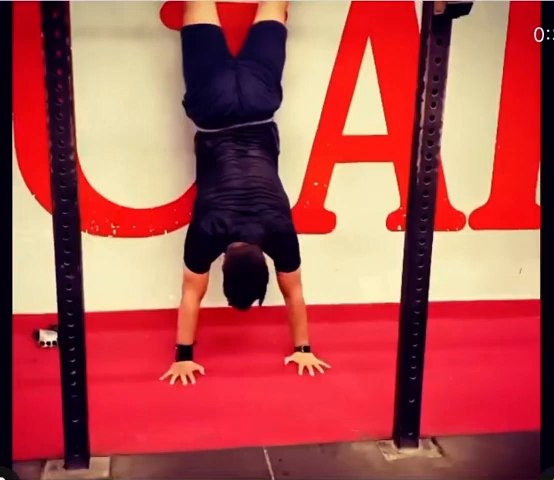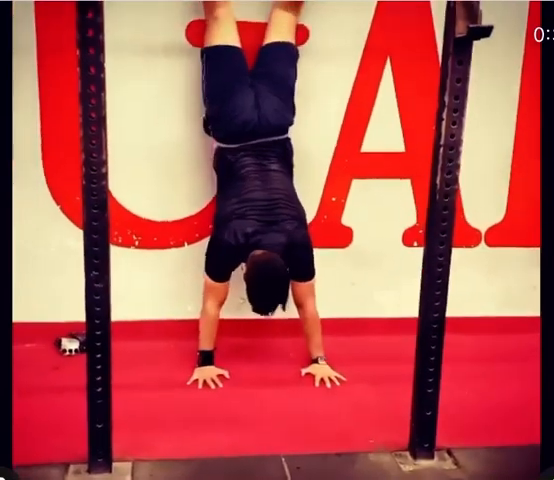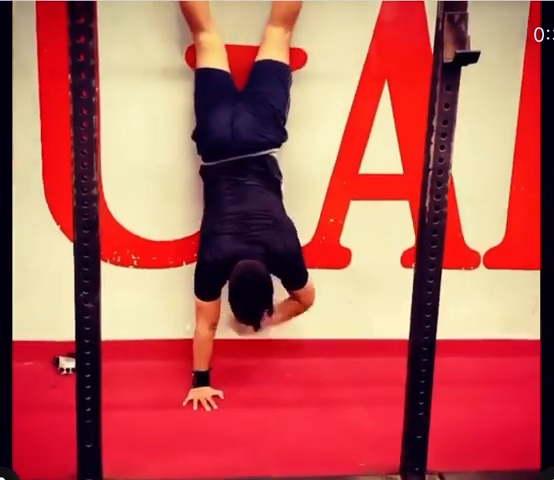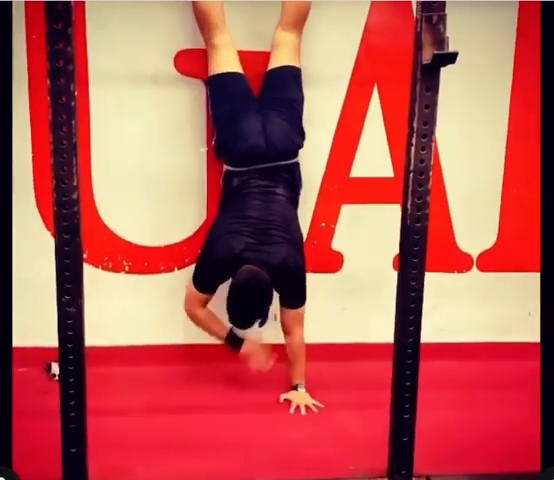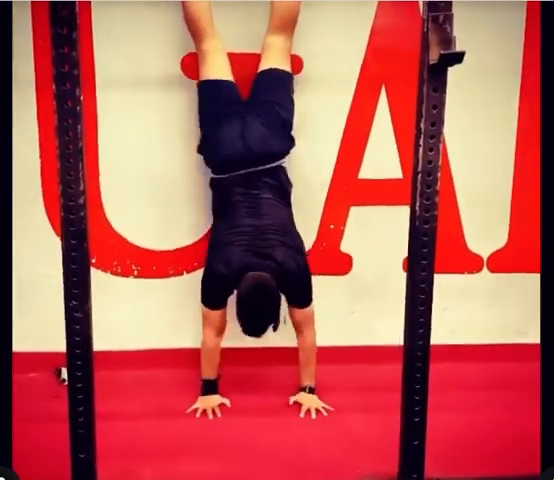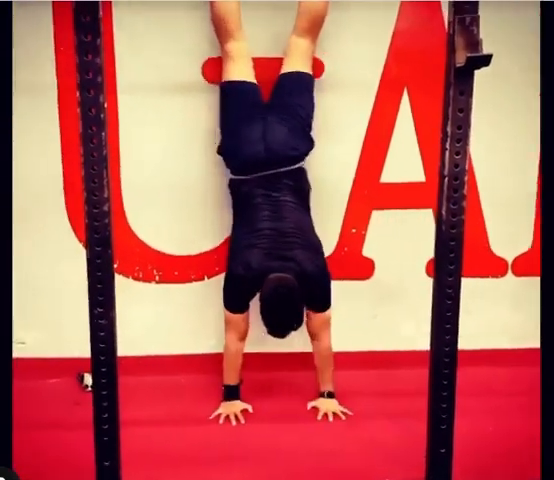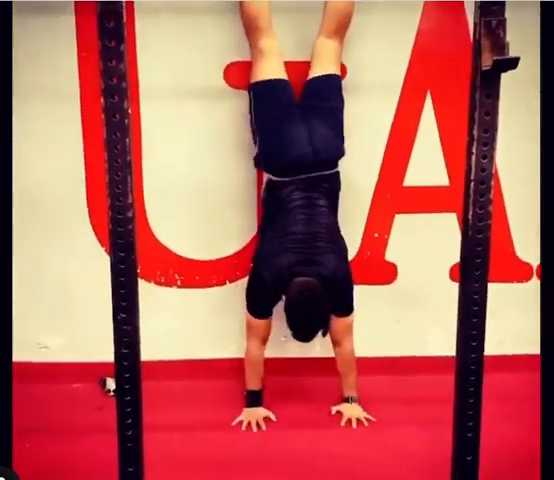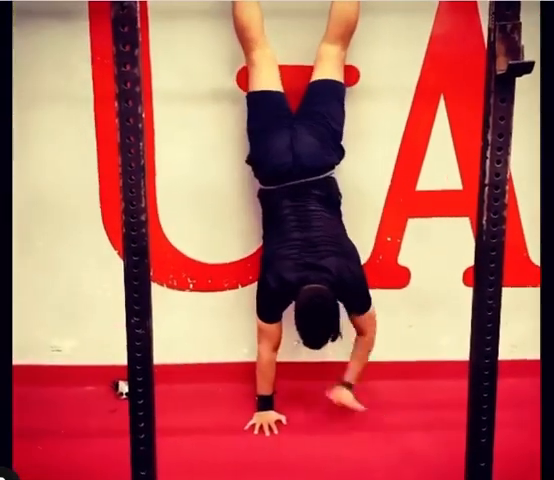
dt=0.4s
person 1, frame 1
left shoulder: (279, 227)
right shoulder: (206, 226)
left elbow: (293, 292)
right elbow: (191, 295)
left wrist: (304, 348)
right wrist: (182, 355)
left hip: (255, 108)
right hip: (217, 116)
person 1, frame 2
left shoulder: (296, 237)
right shoulder: (227, 239)
left elbow: (306, 304)
right elbow: (212, 303)
left wrist: (320, 359)
right wrist: (204, 361)
left hip: (270, 125)
right hip: (235, 129)
person 1, frame 3
left shoulder: (284, 249)
right shoulder: (215, 256)
left elbow: (307, 297)
right elbow: (205, 324)
left wrist: (262, 320)
right wrist: (199, 382)
left hip: (257, 141)
right hip: (220, 142)
right knee: (207, 37)
person 1, frame 4
left shoulder: (288, 262)
right shoulder: (219, 253)
left elbow: (294, 330)
left wrist: (300, 386)
right wrist: (238, 342)
left hip: (279, 146)
right hip: (243, 147)
left knee: (287, 37)
right knee: (218, 40)
person 1, frame 5
left shoulder: (292, 265)
right shoulder: (221, 267)
left elbow: (306, 332)
right elbow: (211, 333)
left wrist: (309, 387)
right wrist: (207, 390)
left hip: (265, 151)
right hip: (229, 154)
left knee: (277, 39)
right knee: (208, 44)
person 1, frame 6
left shoulder: (312, 268)
right shoulder: (243, 269)
left elbow: (321, 337)
right elbow: (234, 338)
left wrist: (328, 393)
right wrist: (230, 396)
left hip: (283, 150)
right hip: (248, 154)
left knee: (302, 39)
right knee: (233, 44)
person 1, frame 7
left shoulder: (336, 272)
right shoulder: (268, 273)
left elbow: (343, 342)
right elbow: (255, 342)
left wrist: (352, 398)
right wrist: (252, 401)
left hip: (319, 152)
right hip: (284, 153)
left knee: (329, 41)
right knee: (264, 43)
person 1, frame 8
left shoulder: (348, 271)
right shoulder: (277, 279)
left elbow: (368, 331)
right elbow: (268, 348)
left wrist: (348, 382)
right wrist: (264, 405)
left hip: (313, 157)
right hip: (277, 163)
left knee: (333, 48)
right knee: (259, 53)
